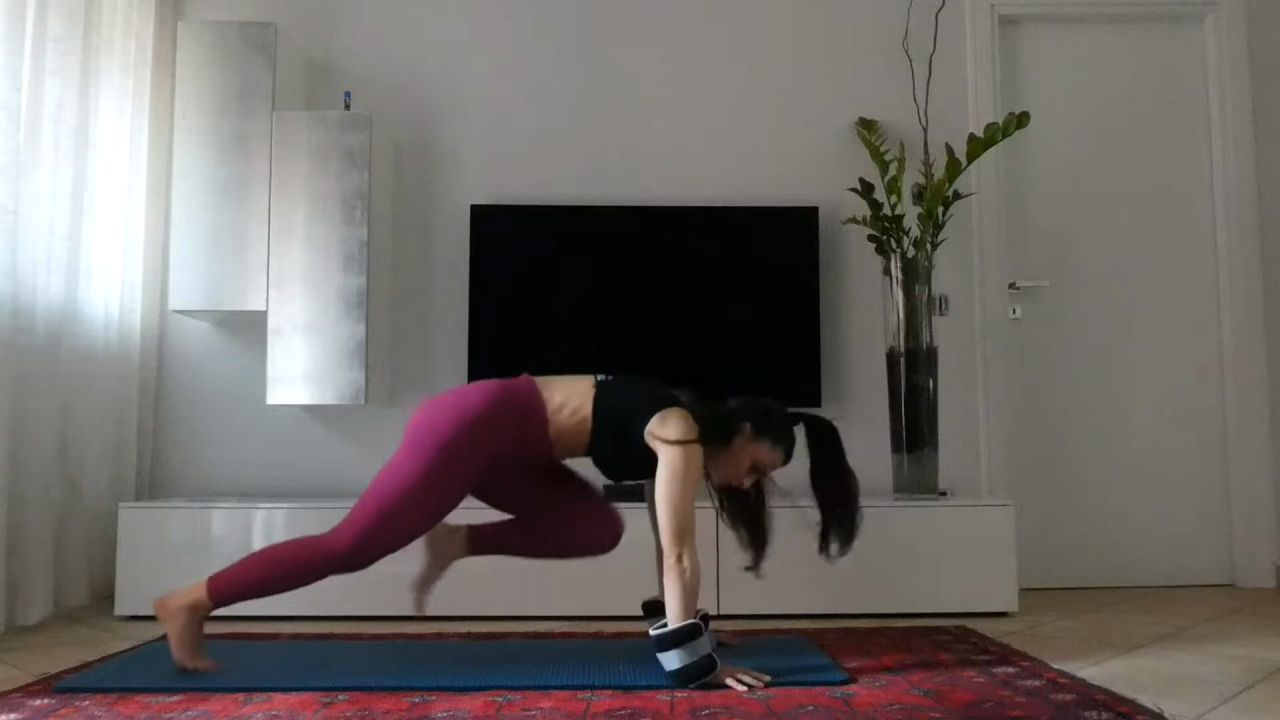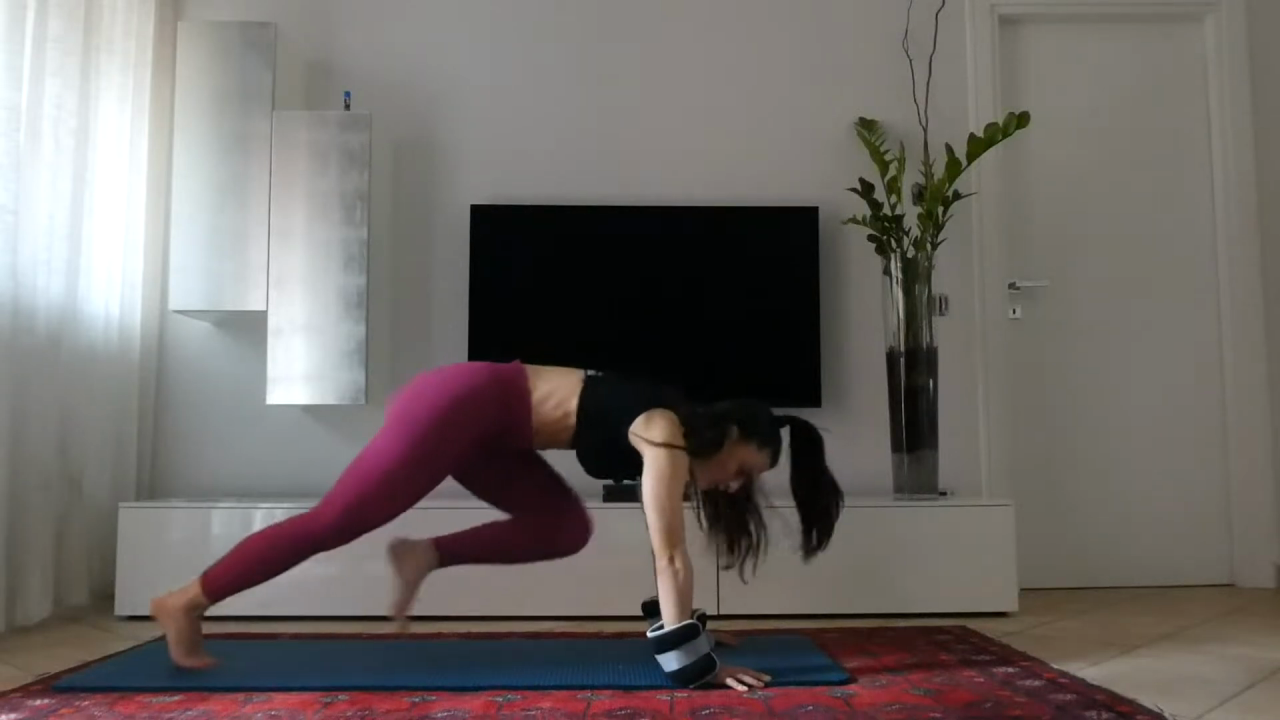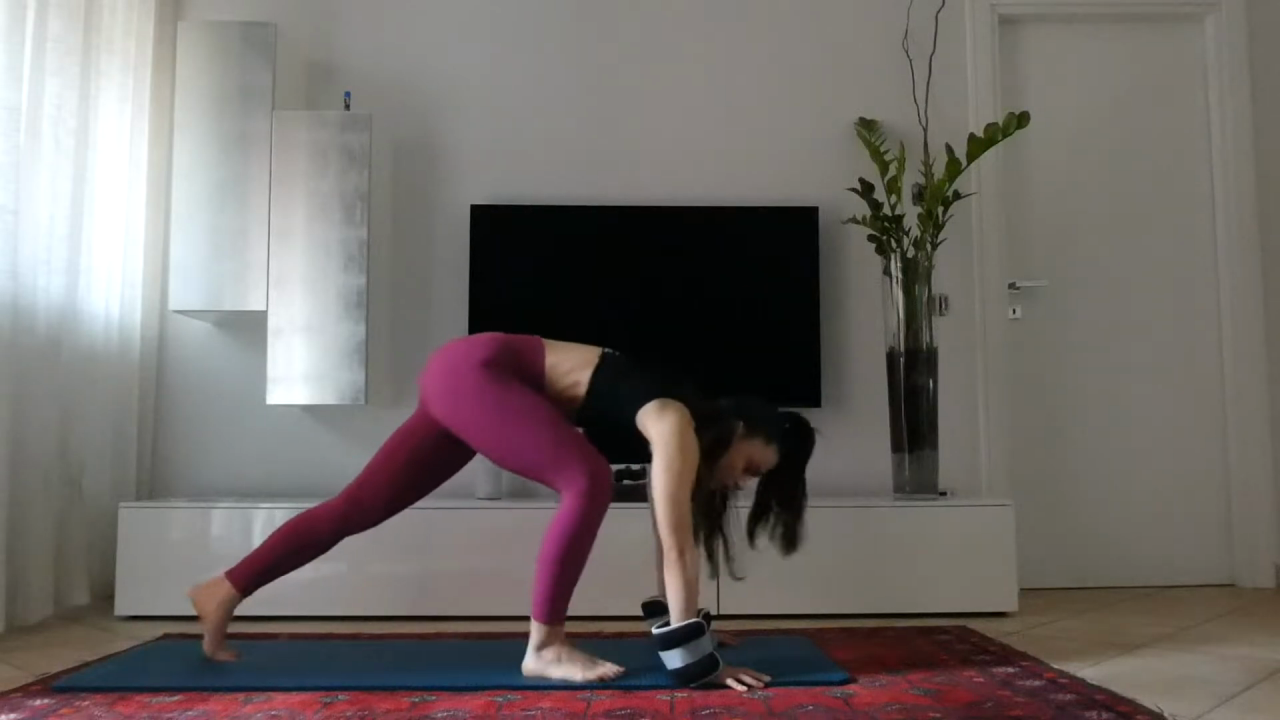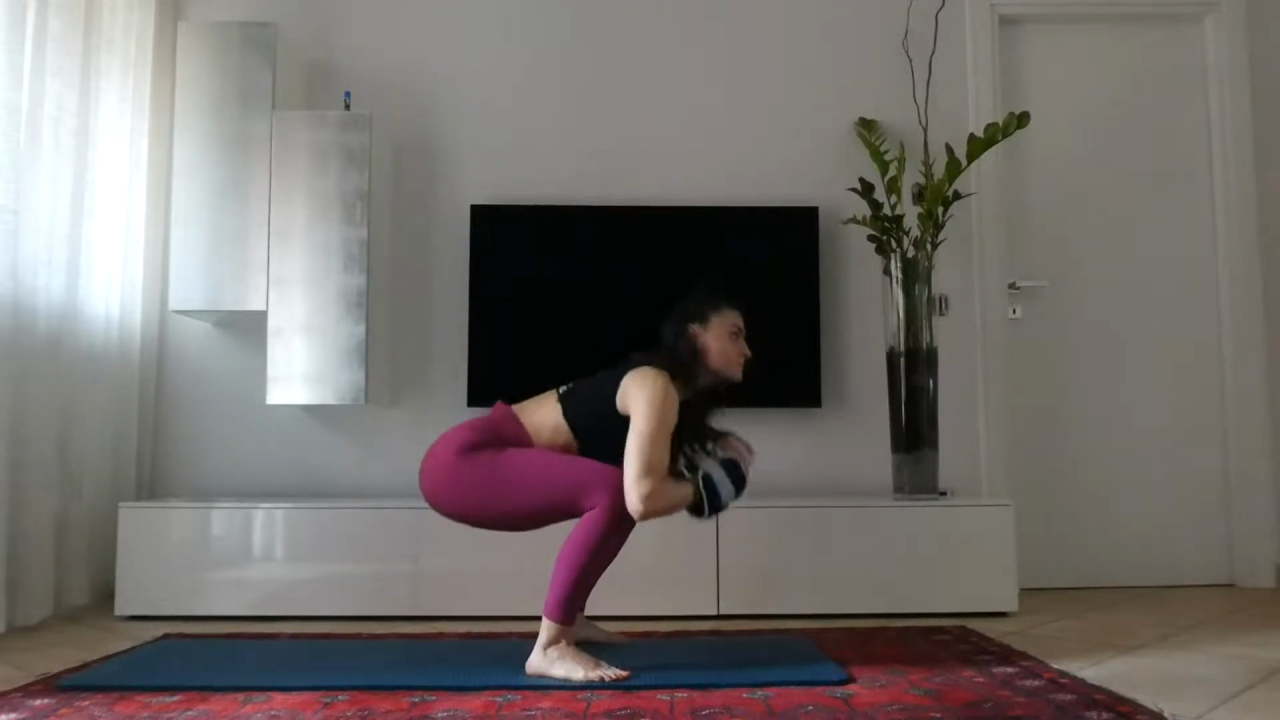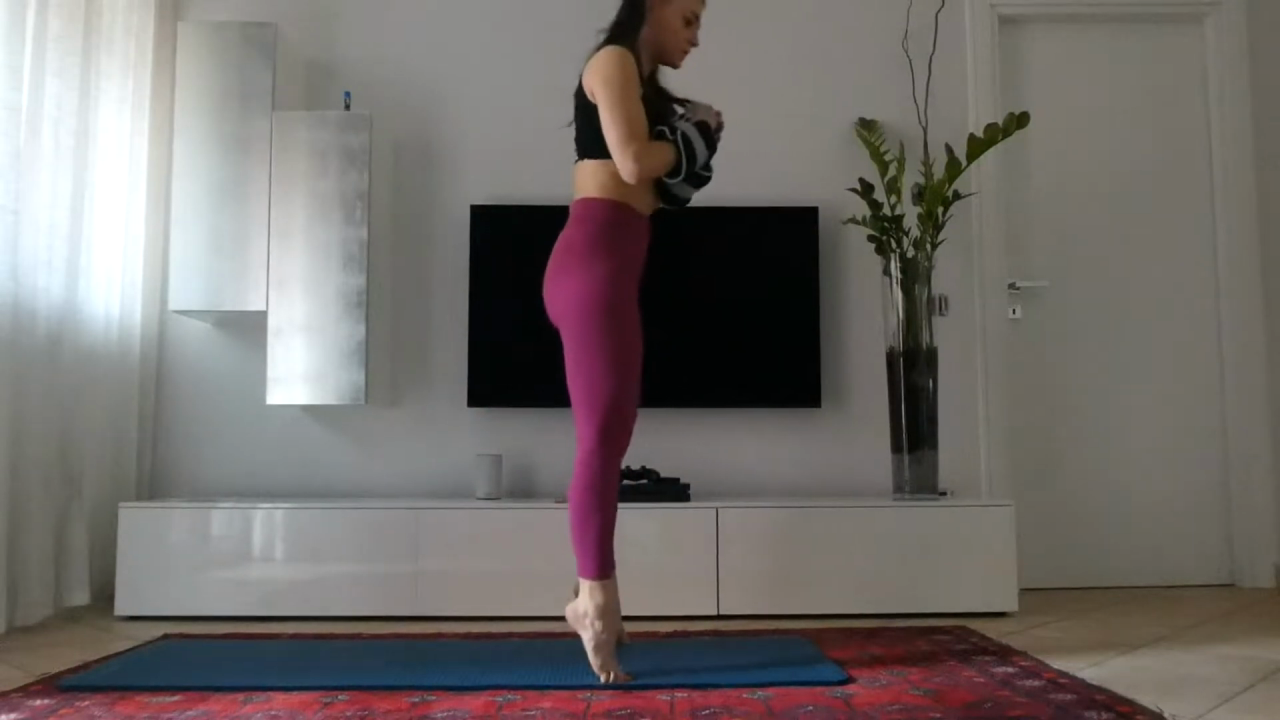
dt=1s
person 1, frame 1
left shoulder: (682, 435)
right shoulder: (684, 433)
left elbow: (674, 554)
right elbow: (678, 555)
left wrist: (686, 640)
right wrist: (691, 659)
left hip: (492, 441)
right hip: (473, 425)
left knee: (597, 528)
right knee: (347, 546)
left ankle: (456, 543)
right ankle: (188, 603)
person 1, frame 2
left shoulder: (673, 433)
right shoulder: (669, 433)
left elbow: (670, 557)
right elbow: (669, 557)
left wrist: (691, 635)
right wrist: (691, 657)
left hip: (476, 419)
right hip: (458, 404)
left knee: (566, 528)
right knee: (329, 523)
left ankle: (429, 555)
right ankle: (182, 604)
person 1, frame 3
left shoulder: (676, 435)
right shoulder: (678, 429)
left elbow: (676, 544)
right elbow: (675, 551)
left wrist: (687, 642)
right wrist: (697, 661)
left hip: (471, 375)
right hip: (473, 368)
left knee: (354, 509)
right knee: (588, 483)
left ankle: (223, 592)
right ankle: (543, 648)
person 1, frame 4
left shoulder: (676, 389)
right shoulder: (656, 387)
left elbow: (647, 481)
right elbow: (643, 498)
left wrist: (712, 452)
right wrist: (709, 484)
left hip: (483, 456)
right hip: (460, 463)
left knee: (616, 495)
right knee: (612, 495)
left ankle: (565, 617)
right ankle: (549, 647)
person 1, frame 5
left shoulder: (634, 79)
right shoulder: (614, 60)
left elbow: (645, 190)
right elbow: (635, 165)
left wrist: (689, 140)
right wrist: (688, 143)
left hip: (604, 266)
right hip: (593, 263)
left knee: (607, 437)
right knee: (602, 436)
left ankle: (594, 596)
right ankle: (595, 601)
